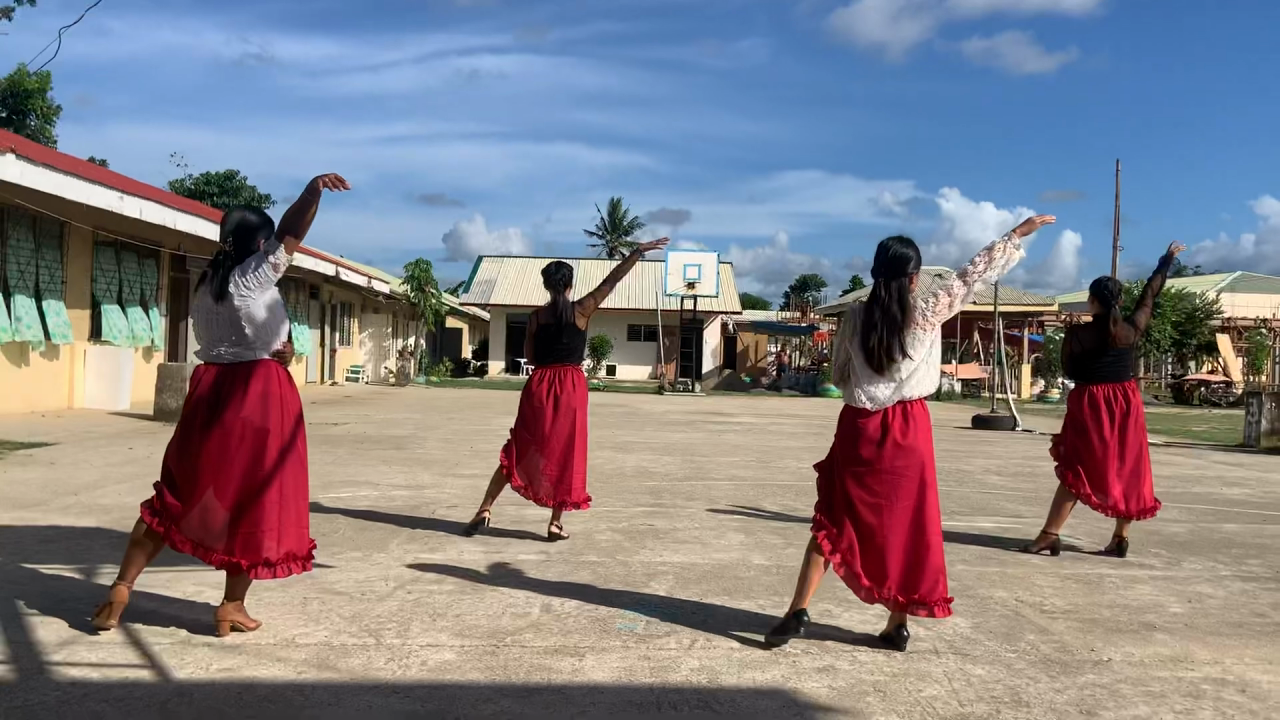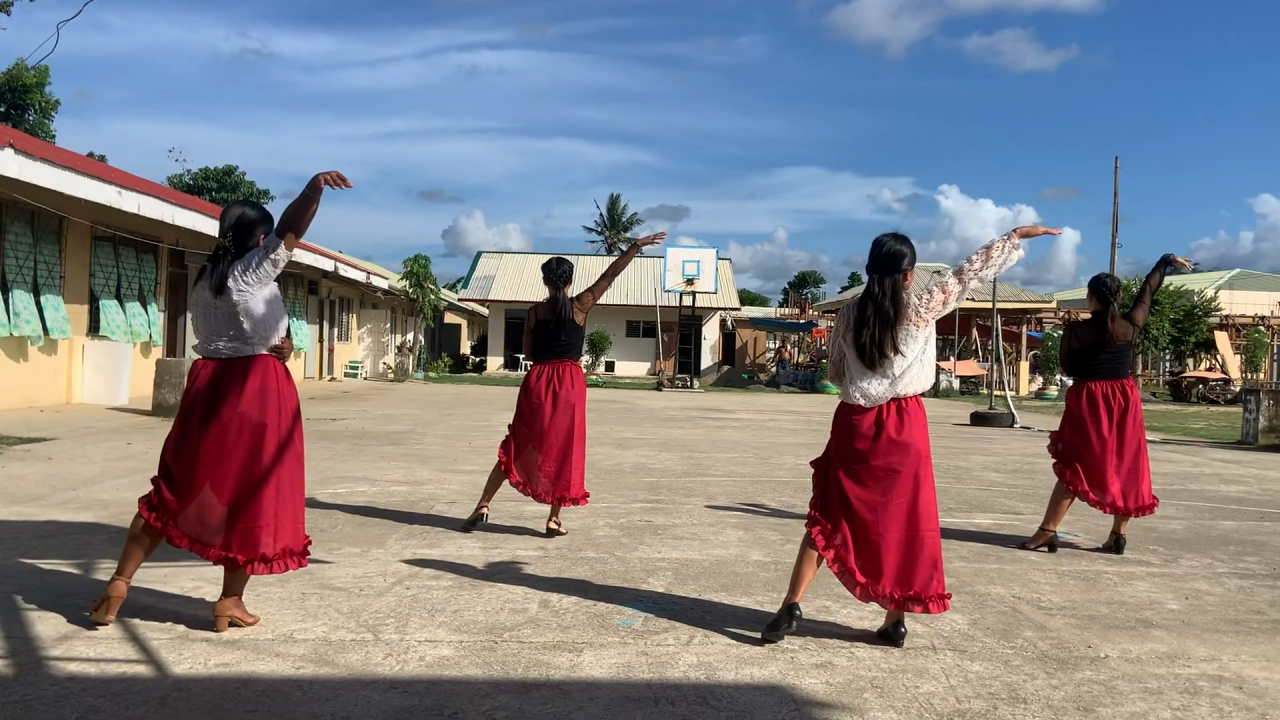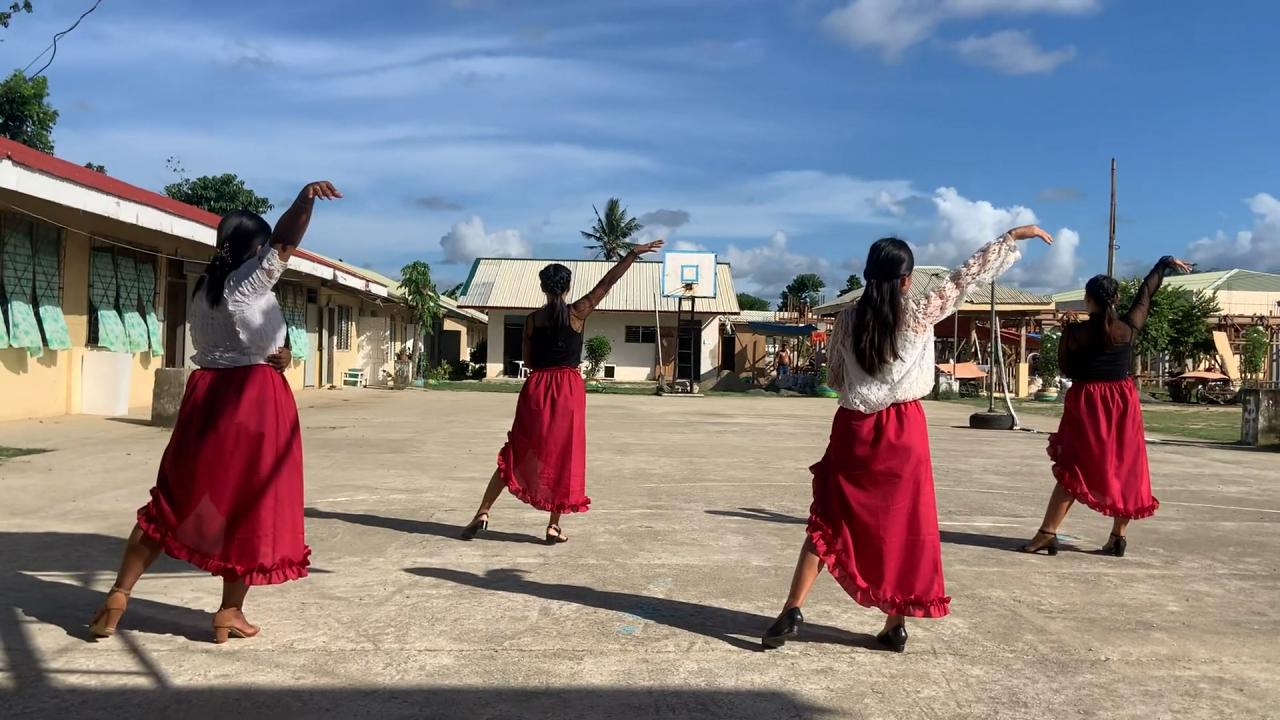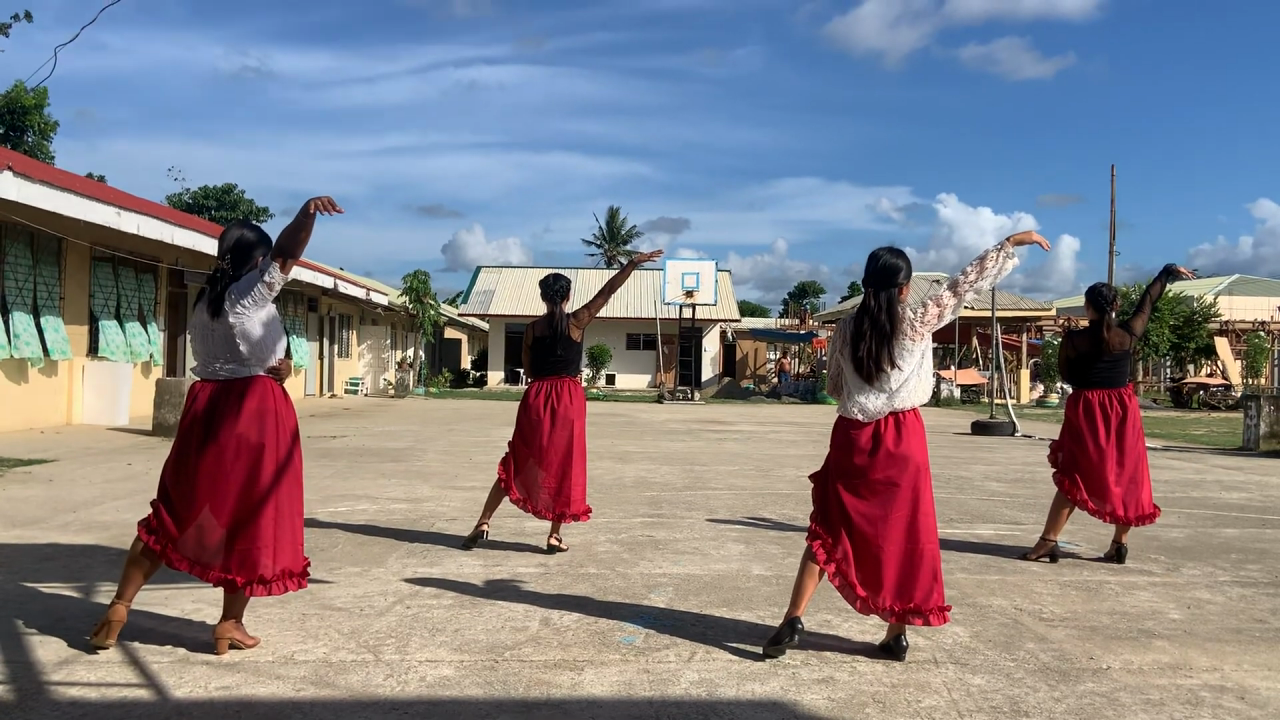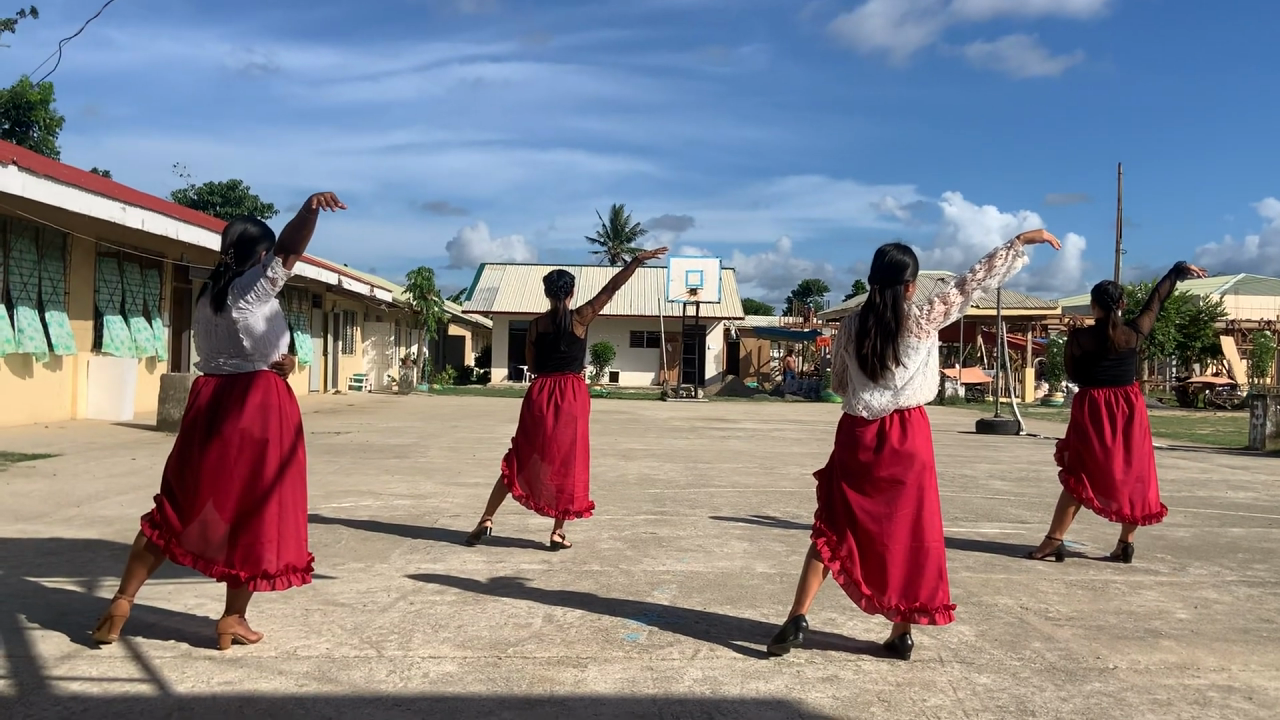
dt=0.4s
person 1, frame 1
left shoulder: (207, 285)
right shoulder: (253, 277)
right elbow: (290, 236)
left wrist: (277, 351)
right wrist: (313, 190)
left hip: (212, 393)
right hip: (257, 397)
left knee: (178, 494)
right knee: (254, 502)
left ankle: (120, 588)
right ankle: (232, 607)
person 1, frame 2
left shoulder: (206, 279)
right shoulder: (251, 272)
right elbow: (291, 232)
left wrist: (275, 346)
right wrist: (314, 188)
left hip: (209, 386)
right hip: (254, 391)
left knee: (175, 488)
right knee: (250, 496)
left ankle: (118, 583)
right ankle: (230, 602)
person 1, frame 3
left shoulder: (206, 290)
right shoulder: (249, 283)
right elbow: (285, 243)
left wrist: (274, 356)
right wrist: (305, 199)
left hip: (208, 398)
right hip: (253, 402)
left knee: (175, 500)
right knee: (249, 508)
left ankle: (118, 595)
right ankle: (230, 613)
person 1, frame 4
left shoulder: (205, 301)
right shoulder: (250, 294)
right elbow: (286, 255)
left wrist: (275, 367)
right wrist: (306, 213)
left hip: (209, 409)
right hip: (253, 413)
left knee: (176, 513)
right knee: (251, 518)
left ankle: (119, 607)
right ankle: (230, 624)
person 1, frame 5
left shoulder: (209, 295)
right shoulder: (254, 288)
right elbow: (290, 250)
left wrist: (277, 361)
right wrist: (310, 208)
left hip: (211, 403)
right hip: (256, 407)
left knee: (179, 506)
right knee: (253, 513)
left ankle: (121, 601)
right ankle: (233, 619)
person 2, frame 1
left shoulder: (854, 317)
right shoulder: (926, 312)
left elbow: (839, 377)
right elbow: (975, 272)
right wrist: (1019, 233)
left hip: (860, 426)
right hip: (907, 427)
left knee: (834, 520)
right knee: (906, 524)
left ankle: (797, 612)
right ankle: (897, 624)
person 2, frame 2
left shoulder: (849, 314)
right shoulder: (920, 309)
left elbow: (835, 372)
right elbow: (971, 271)
right wrist: (1017, 235)
left hip: (855, 422)
right hip: (903, 424)
left knee: (829, 517)
right knee: (903, 521)
left ankle: (791, 606)
right ankle: (894, 620)
person 2, frame 3
left shoulder: (848, 318)
right shoulder: (919, 313)
left elbow: (834, 378)
right elbow: (969, 275)
right wrist: (1014, 235)
left hip: (854, 427)
right hip: (903, 428)
left knee: (830, 522)
right knee: (903, 526)
left ankle: (791, 612)
right ankle: (895, 625)
person 2, frame 4
left shoulder: (846, 328)
right shoulder: (916, 322)
left elbow: (834, 387)
right elbow: (967, 283)
right wrist: (1012, 242)
left hip: (853, 436)
right hip: (901, 437)
left knee: (829, 531)
right knee: (902, 535)
left ankle: (792, 622)
right ankle: (896, 634)
person 2, frame 5
left shoulder: (852, 325)
right shoulder: (922, 319)
left elbow: (838, 384)
right elbow: (973, 281)
right wrist: (1022, 240)
left hip: (858, 433)
right hip: (906, 435)
left knee: (834, 529)
right knee: (907, 533)
left ankle: (797, 620)
right ankle: (901, 633)
person 3, frame 1
left shoulder: (1078, 334)
right shoulder: (1132, 328)
left elbow: (1069, 370)
right elbow: (1150, 295)
right wrist: (1167, 261)
left hip: (1090, 405)
right hip: (1125, 404)
left knee: (1076, 471)
right knee: (1127, 471)
left ankle: (1051, 534)
right ankle: (1120, 537)
person 3, frame 2
left shoulder: (1076, 330)
right shoulder: (1130, 325)
left elbow: (1068, 367)
right elbow: (1147, 292)
right wrist: (1167, 261)
left hip: (1088, 402)
right hip: (1124, 401)
left knee: (1074, 467)
right knee: (1125, 468)
left ankle: (1048, 530)
right ankle: (1118, 535)
person 3, frame 3
left shoulder: (1074, 332)
right shoulder: (1128, 327)
left elbow: (1066, 369)
right elbow: (1145, 294)
right wrist: (1165, 263)
left hip: (1086, 404)
right hip: (1123, 403)
left knee: (1073, 470)
right knee: (1125, 469)
left ankle: (1048, 533)
right ankle: (1118, 537)
person 3, frame 4
left shoulder: (1074, 340)
right shoulder: (1128, 334)
left elbow: (1067, 375)
right elbow: (1147, 302)
right wrist: (1169, 271)
left hip: (1086, 411)
right hip: (1122, 410)
left knee: (1074, 477)
right knee: (1125, 476)
left ankle: (1049, 540)
right ankle: (1119, 544)
person 3, frame 5
left shoulder: (1079, 338)
right shoulder: (1135, 333)
left elbow: (1073, 374)
right elbow: (1155, 301)
right wrist: (1179, 270)
left hip: (1092, 410)
right hip: (1129, 409)
left knee: (1079, 476)
right knee: (1132, 475)
left ankle: (1054, 540)
right ankle: (1126, 543)
person 4, frame 1
left shoulder: (536, 316)
right shoulder: (582, 310)
left elbow: (530, 356)
right elbow: (612, 280)
right wrist: (639, 251)
left hip: (539, 385)
right hip: (571, 387)
left knee: (520, 451)
right knee: (565, 454)
left ankle: (485, 510)
right ankle: (555, 523)
person 4, frame 2
left shoulder: (535, 312)
right shoulder: (580, 306)
left elbow: (528, 353)
right elbow: (610, 275)
right wrist: (636, 246)
left hip: (538, 381)
right hip: (569, 383)
left knee: (518, 447)
right knee: (564, 451)
left ankle: (483, 506)
right ankle: (554, 520)
person 4, frame 3
left shoulder: (532, 319)
right shoulder: (577, 313)
left elbow: (527, 360)
right elbow: (607, 282)
right wrist: (633, 254)
left hip: (536, 388)
right hip: (568, 389)
left knee: (516, 454)
right knee: (563, 457)
left ankle: (483, 513)
right ankle: (554, 527)
person 4, frame 4
left shoulder: (532, 328)
right shoulder: (576, 322)
left elbow: (528, 370)
right elbow: (607, 291)
right wrist: (633, 263)
left hip: (536, 397)
right hip: (568, 398)
left knee: (517, 464)
right knee: (564, 466)
left ankle: (483, 523)
right ankle: (554, 535)
person 4, frame 5
left shoulder: (536, 325)
right shoulder: (580, 318)
left elbow: (531, 366)
right elbow: (611, 288)
right wrist: (637, 260)
left hip: (540, 394)
right hip: (572, 395)
left knee: (521, 459)
right knee: (567, 462)
left ankle: (486, 519)
right ankle: (557, 532)
